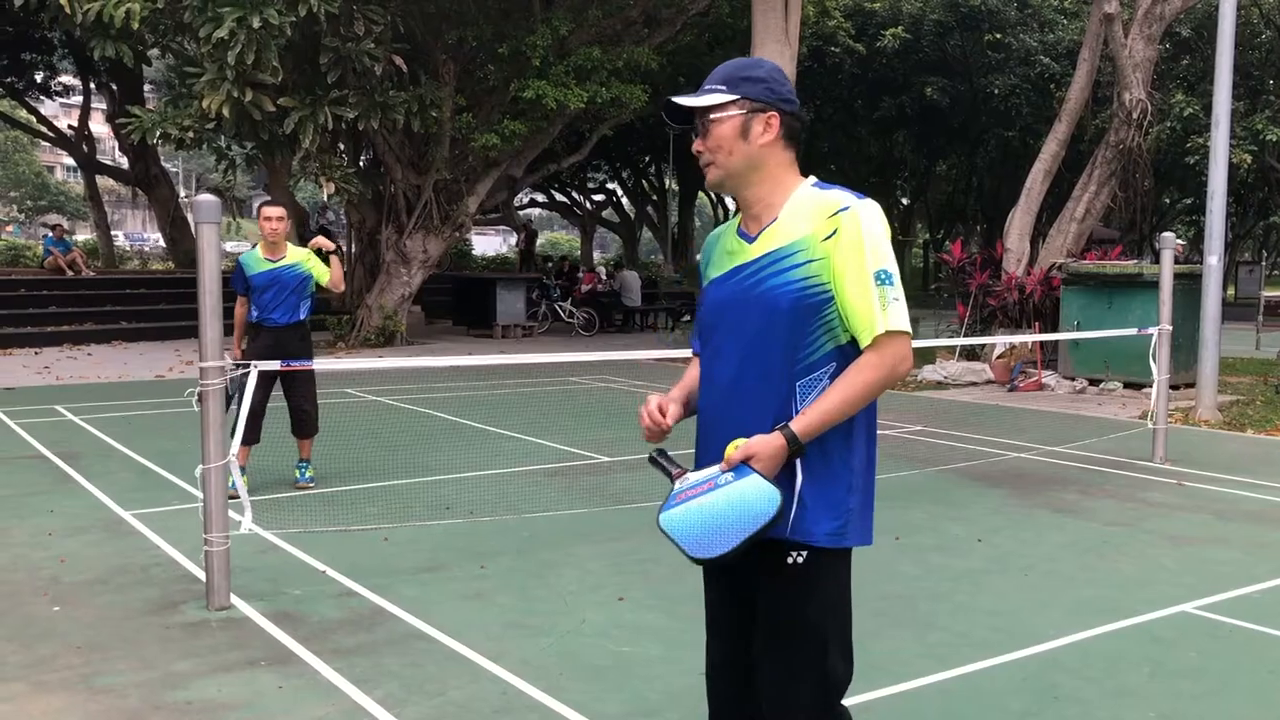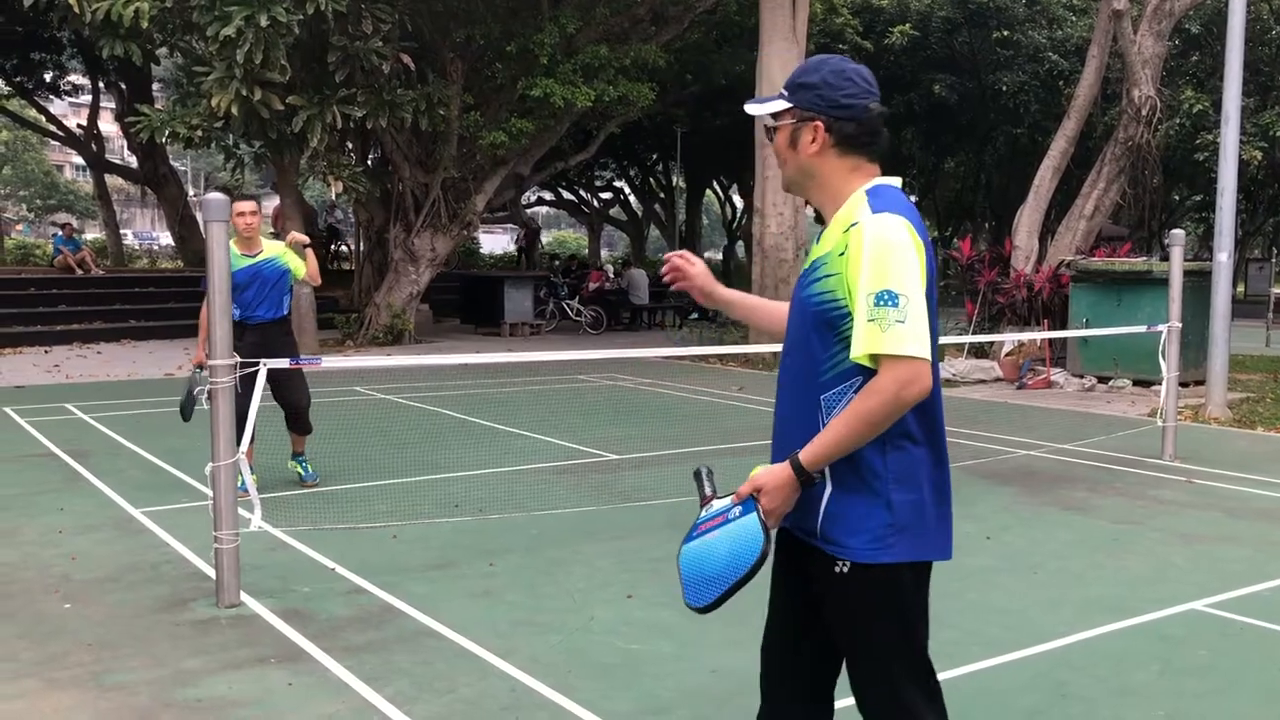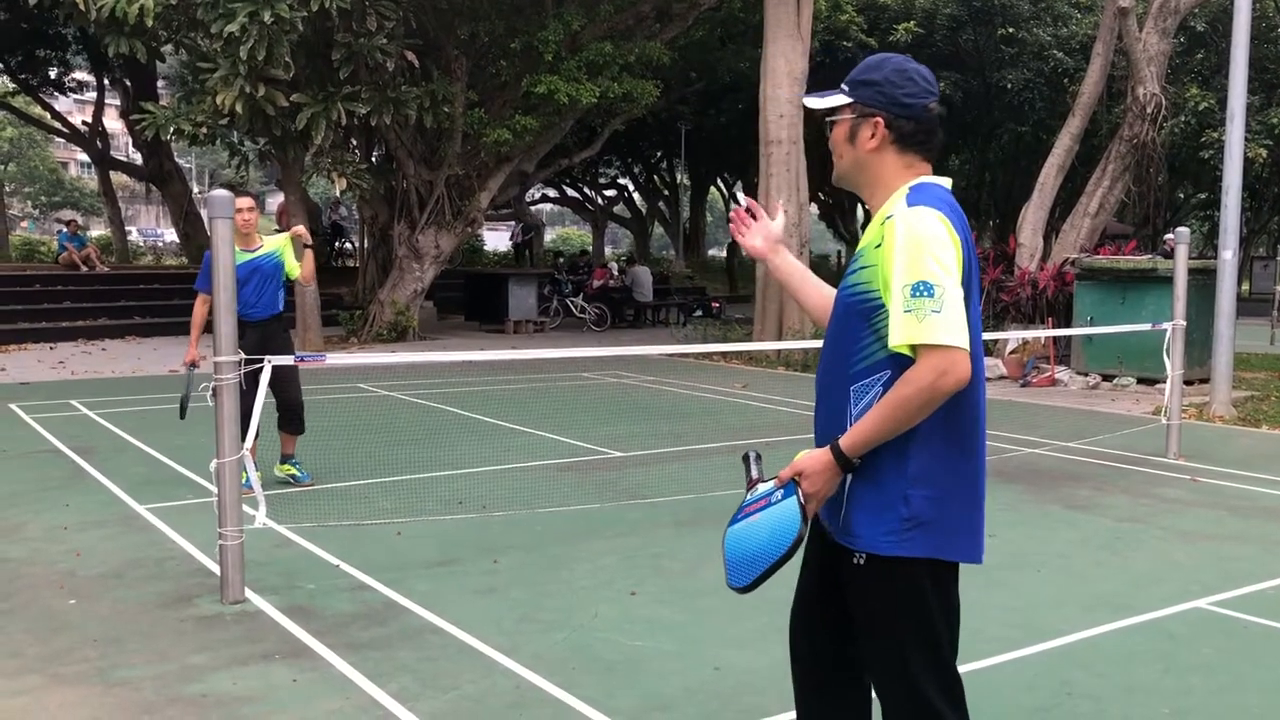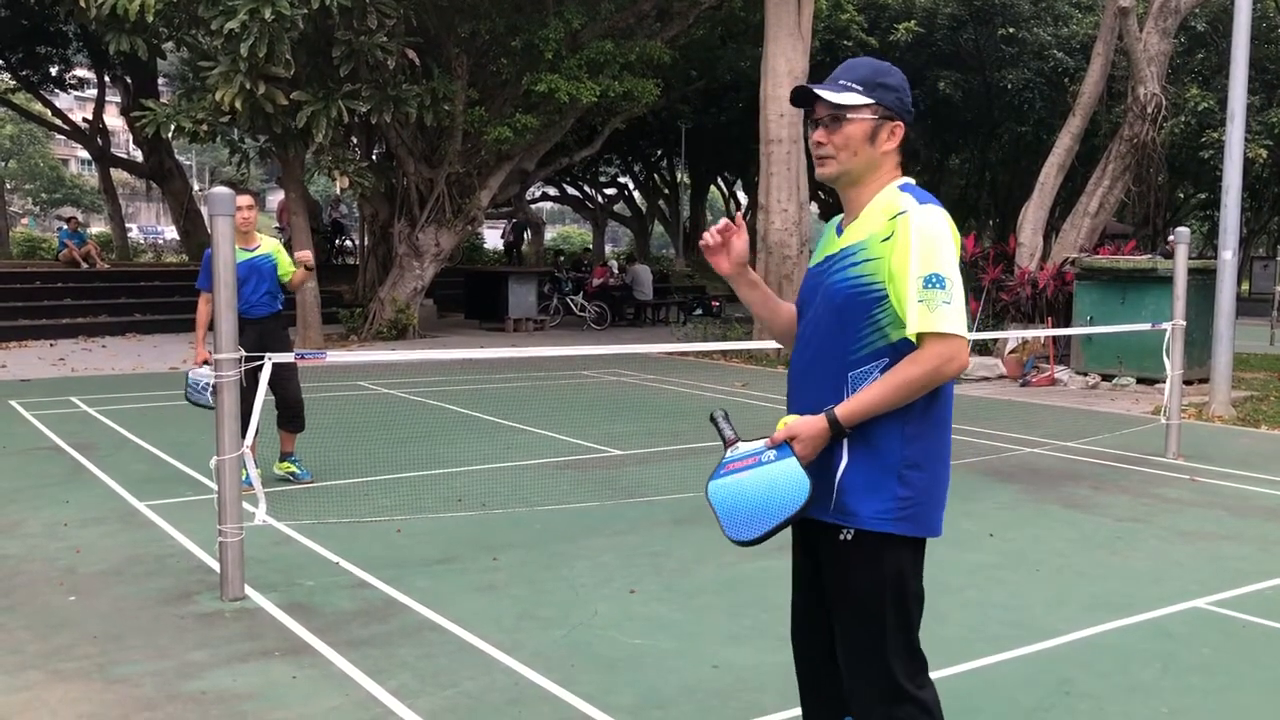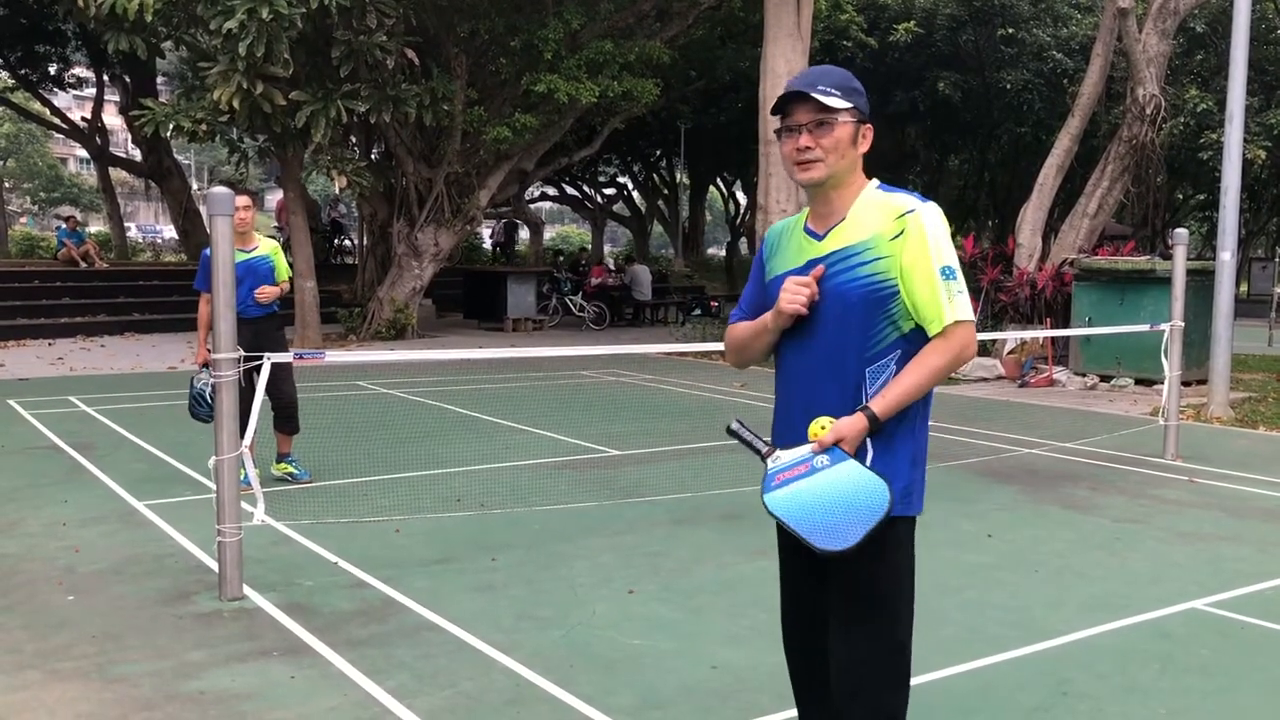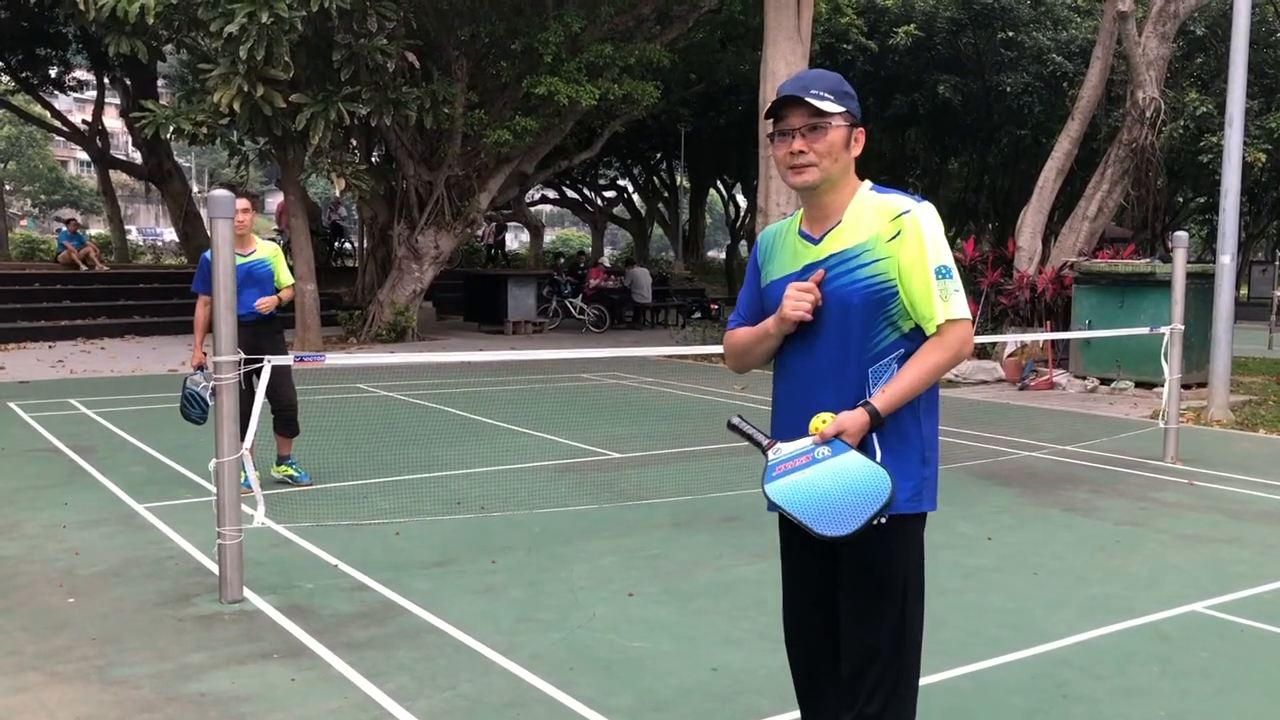
dt=0.4s
person 1, frame 1
left shoulder: (846, 219)
right shoulder: (719, 243)
left elbow: (892, 352)
left wrist: (787, 438)
right wrist: (673, 403)
left hip: (808, 512)
person 1, frame 2
left shoulder: (878, 228)
right shoulder: (841, 228)
left elbow: (906, 377)
left wrist: (796, 470)
right wrist: (714, 295)
left hip: (872, 522)
right hip: (818, 515)
person 1, frame 3
left shoulder: (917, 221)
right shoulder: (897, 221)
left elbow: (947, 367)
left wrist: (838, 455)
right wrist: (773, 255)
left hip: (902, 514)
right hip: (855, 506)
right knee: (818, 646)
person 1, frame 4
left shoulder: (914, 221)
right shoulder: (838, 229)
left elbow: (946, 353)
left wrist: (833, 421)
right wrist: (745, 280)
left hip: (875, 496)
right hip: (818, 487)
right knee: (819, 657)
person 1, frame 5
left shoulder: (910, 219)
right shoulder: (778, 239)
left elbow: (958, 338)
right elbow: (737, 350)
left wrist: (868, 416)
right wrist: (776, 317)
left hip: (873, 483)
left knee: (866, 661)
right knee: (807, 649)
person 1, frame 6
left shoulder: (905, 220)
right shoulder: (771, 243)
left elbow: (956, 334)
right elbow: (736, 354)
left wrist: (868, 412)
right wrist: (778, 324)
left hip: (883, 481)
left knee: (877, 657)
right knee: (811, 649)
person 2, frame 1
left shoulder: (305, 257)
right shoulder: (246, 261)
left elbow: (337, 286)
right elbow: (242, 304)
left wrist: (332, 252)
right wrist: (237, 344)
left hip: (295, 338)
right hip: (260, 339)
left knee: (304, 406)
right knee: (250, 407)
left ankle: (304, 465)
right ankle: (239, 472)
person 2, frame 2
left shoulder: (281, 250)
left elbow: (314, 280)
right elbow: (210, 304)
left wrist: (307, 246)
right wrist: (201, 347)
left hip: (279, 334)
right hip: (243, 338)
left knee: (297, 401)
right knee: (241, 408)
left ankle: (299, 458)
right ankle: (247, 473)
person 2, frame 3
left shoulder: (277, 246)
left elbow: (306, 279)
right elbow: (203, 302)
left wrist: (307, 244)
right wrist: (193, 345)
left hip: (276, 331)
right hip: (241, 334)
left knee: (291, 400)
right knee: (244, 405)
left ankle: (287, 463)
right ankle: (250, 469)
person 2, frame 4
left shoulder: (273, 246)
right shoulder: (216, 254)
left elbow: (292, 283)
right elbow: (206, 301)
left wrist: (305, 268)
right wrist: (200, 345)
left hip: (274, 328)
right hip: (239, 332)
left knee: (291, 398)
right knee: (243, 403)
left ankle: (287, 460)
right ankle: (249, 467)
person 2, frame 5
left shoulder: (271, 247)
right shoulder: (213, 254)
left elbow: (286, 283)
right elbow: (206, 302)
left wrist: (277, 291)
right wrist: (202, 345)
left hip: (269, 328)
right hip: (234, 332)
left knee: (286, 398)
right knee: (240, 403)
left ankle: (284, 461)
right ankle: (247, 467)
person 2, frame 6
left shoulder: (272, 251)
right shoulder: (212, 258)
left elbow: (288, 289)
right elbow: (204, 304)
left wrist: (275, 299)
right wrist: (198, 347)
left hip: (269, 332)
right hip: (234, 336)
left knee: (286, 400)
right knee: (241, 405)
left ankle: (284, 463)
right ankle: (247, 469)
